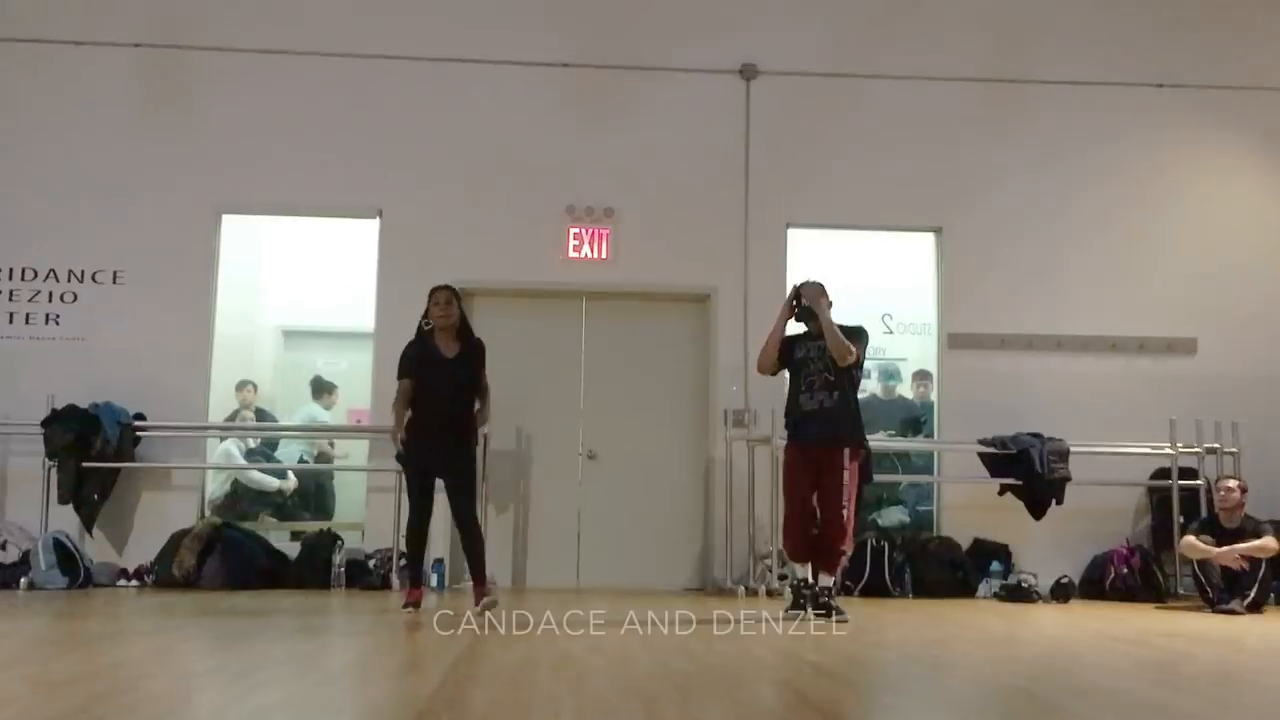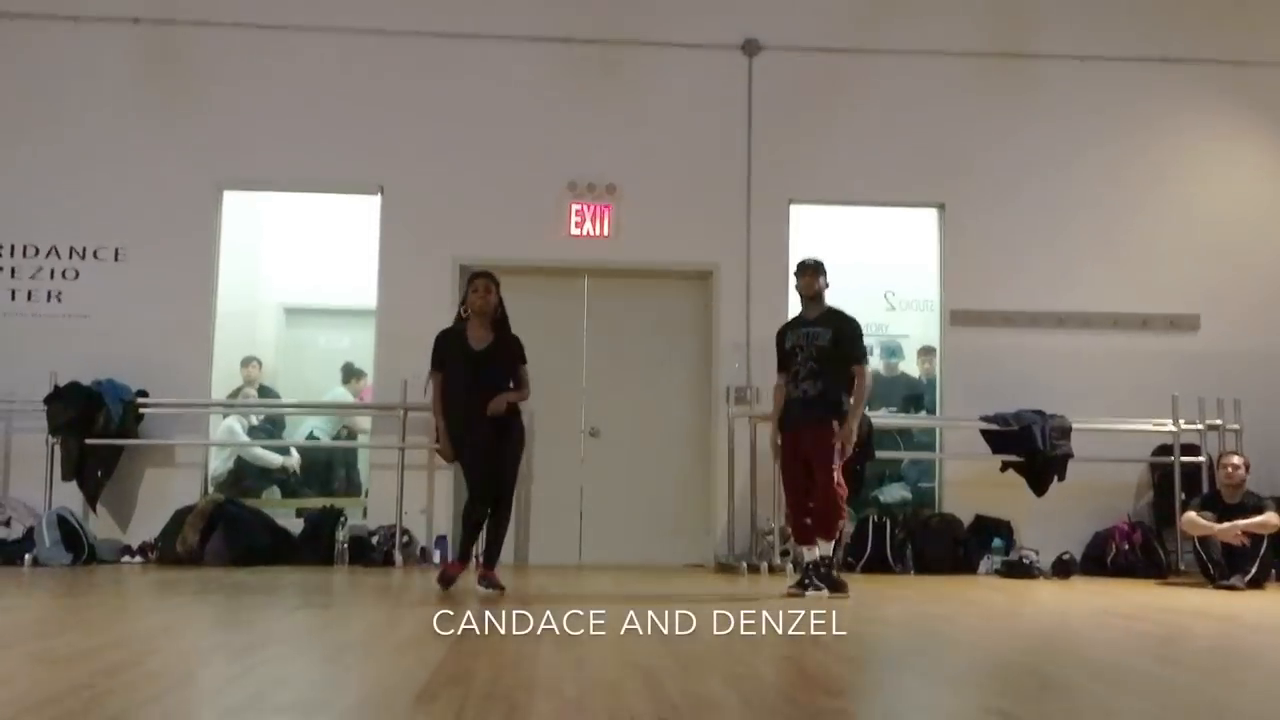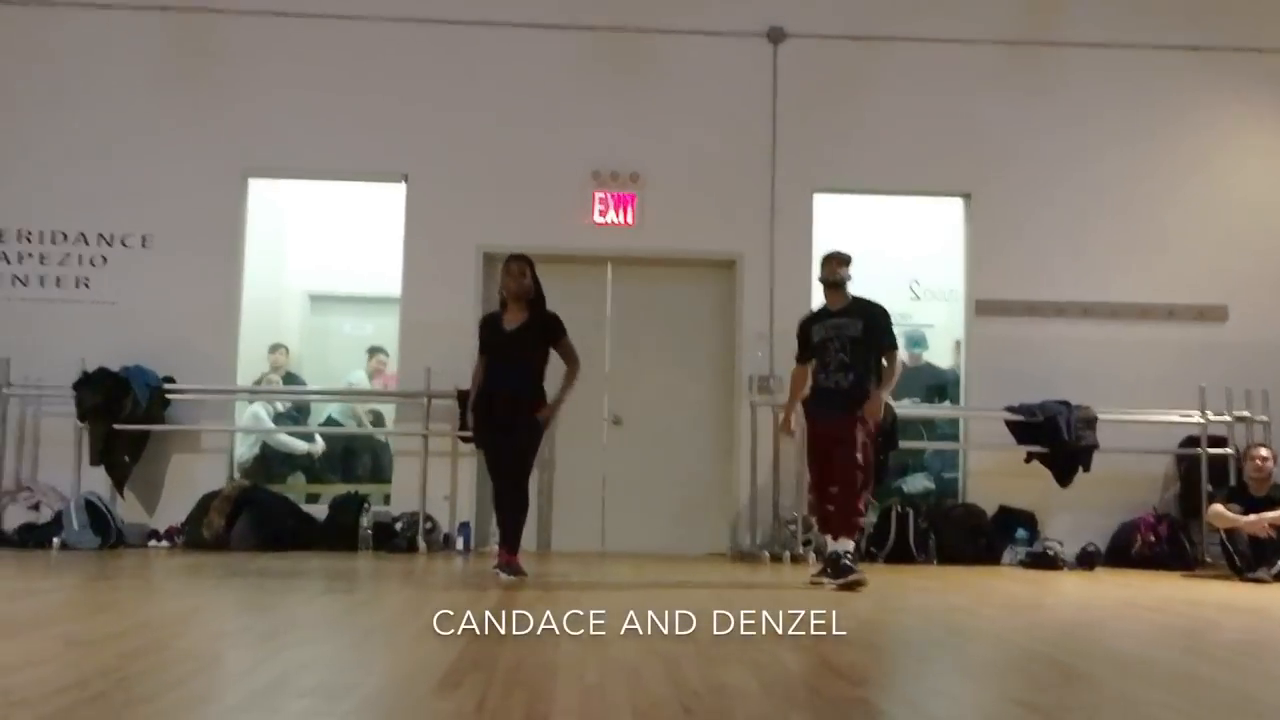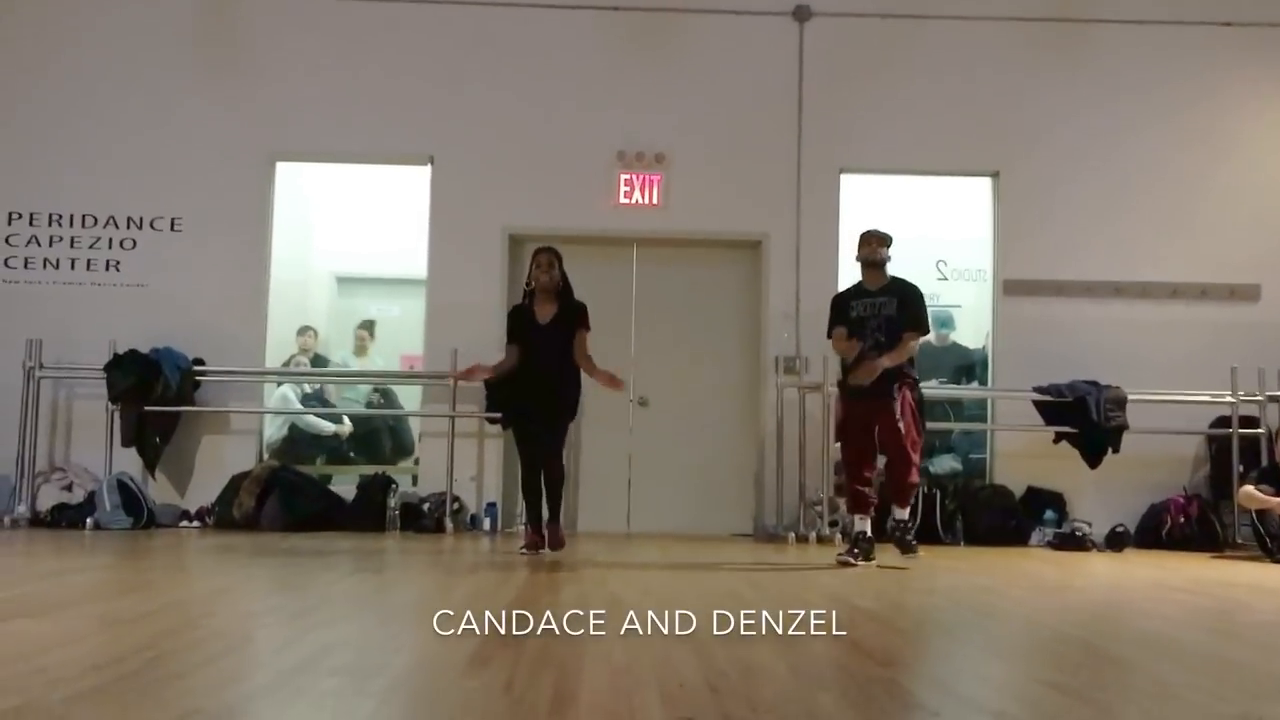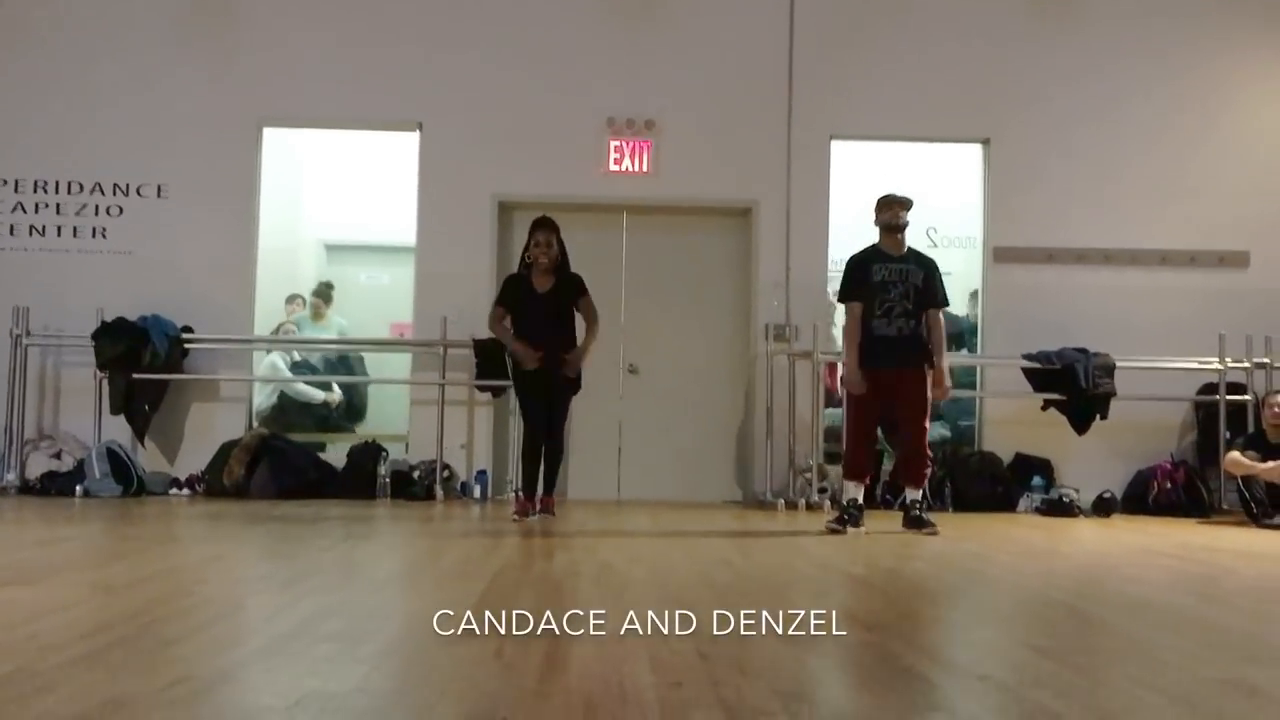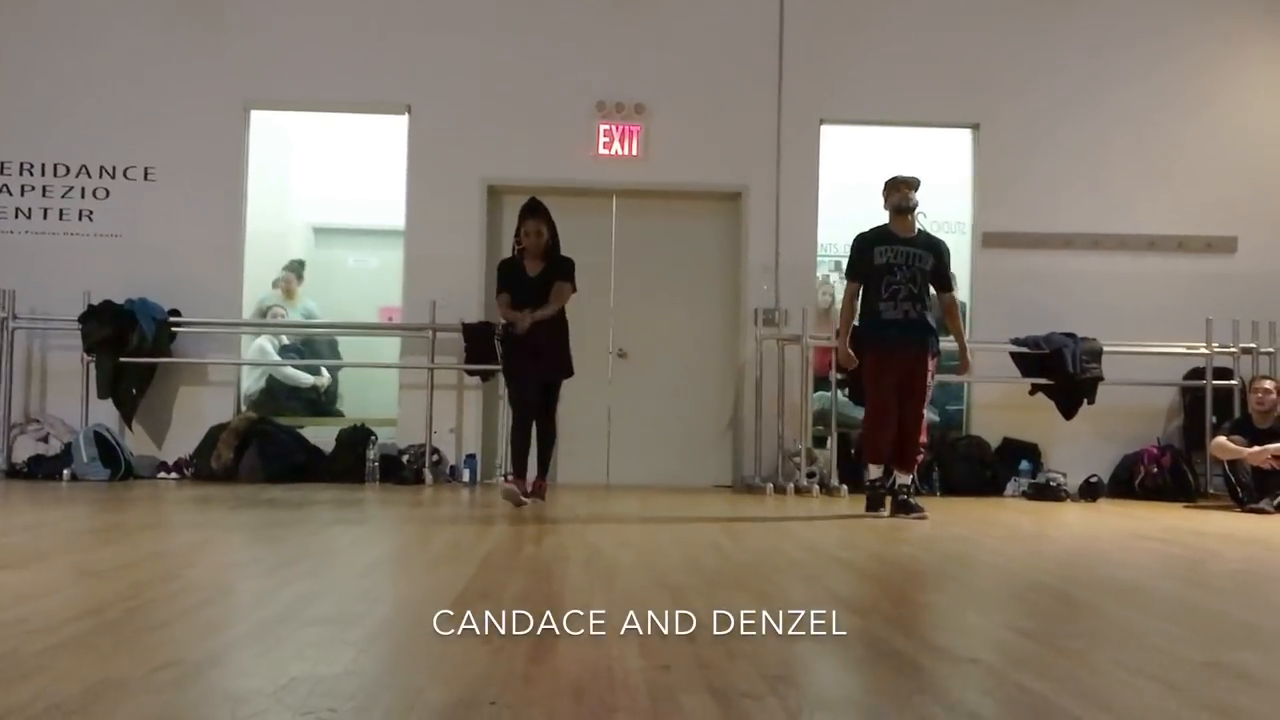
dt=0.4s
person 1, frame 1
left shoulder: (854, 334)
right shoulder: (793, 342)
left elbow: (845, 357)
right elbow: (763, 367)
left wrist: (822, 311)
right wrist: (783, 317)
left hip: (840, 441)
right hip: (800, 441)
left knee: (835, 519)
right knee: (796, 517)
left ankle: (824, 594)
right ankle: (803, 584)
person 1, frame 2
left shoulder: (844, 325)
right shoulder: (786, 331)
left elbow: (862, 376)
left wrist: (852, 423)
right wrist: (774, 429)
left hip: (830, 422)
right hip: (794, 424)
left knee: (828, 489)
right knee: (798, 498)
left ankle: (826, 564)
right ankle: (810, 568)
person 1, frame 3
left shoulder: (872, 313)
right shoulder: (810, 323)
left elbow: (892, 361)
right elbow: (802, 369)
left wrist: (881, 395)
right wrist: (789, 412)
left hip: (857, 411)
right hip: (820, 412)
left knee: (853, 482)
right knee: (823, 486)
left ankle: (845, 556)
right ankle: (833, 555)
person 1, frame 4
left shoulder: (907, 293)
right shoulder: (844, 299)
left elbow: (910, 343)
right elbow: (837, 339)
left wrist: (879, 364)
right wrist: (846, 348)
left hip: (896, 383)
right hip: (855, 388)
left knee: (901, 449)
right knee: (856, 464)
left ankle: (901, 525)
right ankle: (862, 538)
person 1, frame 5
left shoulder: (925, 265)
right shoulder: (860, 263)
left elbow: (935, 318)
right elbow: (852, 316)
left wrist: (941, 367)
right wrist: (851, 363)
left hip: (913, 363)
right hip: (869, 363)
left knee: (915, 437)
right knee: (859, 435)
left ankle: (914, 508)
right ankle: (852, 506)
person 1, frame 6
left shoulder: (935, 247)
right shoulder: (867, 242)
left elbow: (947, 299)
right elbow: (852, 293)
left wrist: (962, 347)
right wrist: (843, 341)
left hip: (920, 346)
right hip: (877, 344)
left knee: (913, 421)
right knee: (880, 416)
left ankle: (903, 492)
right ankle: (876, 485)
person 2, frame 1
left shoulder: (474, 348)
right shoulder: (415, 350)
left elbow: (481, 388)
right elbow: (402, 396)
left wrist: (483, 411)
right wrist: (397, 423)
left hip: (460, 444)
right hip: (421, 444)
left knee: (466, 513)
right knee: (419, 514)
left ankle: (481, 587)
right ankle: (414, 588)
person 2, frame 2
left shoulder: (510, 342)
right shoulder: (448, 339)
left elbow: (524, 388)
right elbow: (438, 391)
left wrist: (507, 396)
right wrist: (443, 435)
left hip: (506, 430)
right hip: (468, 431)
left knee: (503, 498)
right knee: (480, 495)
left ankle: (488, 568)
right ankle: (460, 559)
person 2, frame 3
left shoulder: (546, 321)
right shoulder: (489, 323)
left elbow: (573, 363)
left wrist: (556, 403)
right wrist: (471, 407)
left hip: (527, 413)
right hip: (490, 412)
left knee: (517, 481)
right knee: (499, 482)
left ankle: (511, 555)
right ankle: (504, 549)
person 2, frame 4
left shoulder: (574, 311)
right shoulder: (518, 314)
left elbow: (580, 353)
right elbow: (512, 359)
left wrist: (597, 372)
right wrist: (489, 371)
left hip: (560, 398)
right hip: (523, 398)
left knee: (552, 457)
right knee: (529, 463)
left ankle: (554, 525)
right ankle: (534, 532)
person 2, frame 5
left shoulder: (572, 282)
right shoulder: (514, 283)
left elbow: (592, 319)
right elbow: (495, 322)
left wrist: (583, 349)
right wrist: (517, 347)
left hip: (562, 369)
right hip: (527, 369)
left knee: (554, 432)
right knee: (533, 429)
left ankle: (548, 497)
right ankle: (526, 498)
person 2, frame 6
left shoulder: (564, 266)
right shoulder: (508, 267)
left elbow: (557, 302)
right elbow: (503, 308)
left wrist: (534, 318)
right wrist: (518, 316)
left hip: (552, 352)
right hip: (518, 352)
left knee: (546, 416)
right knee: (521, 412)
left ankle: (540, 480)
right ankle: (518, 481)
